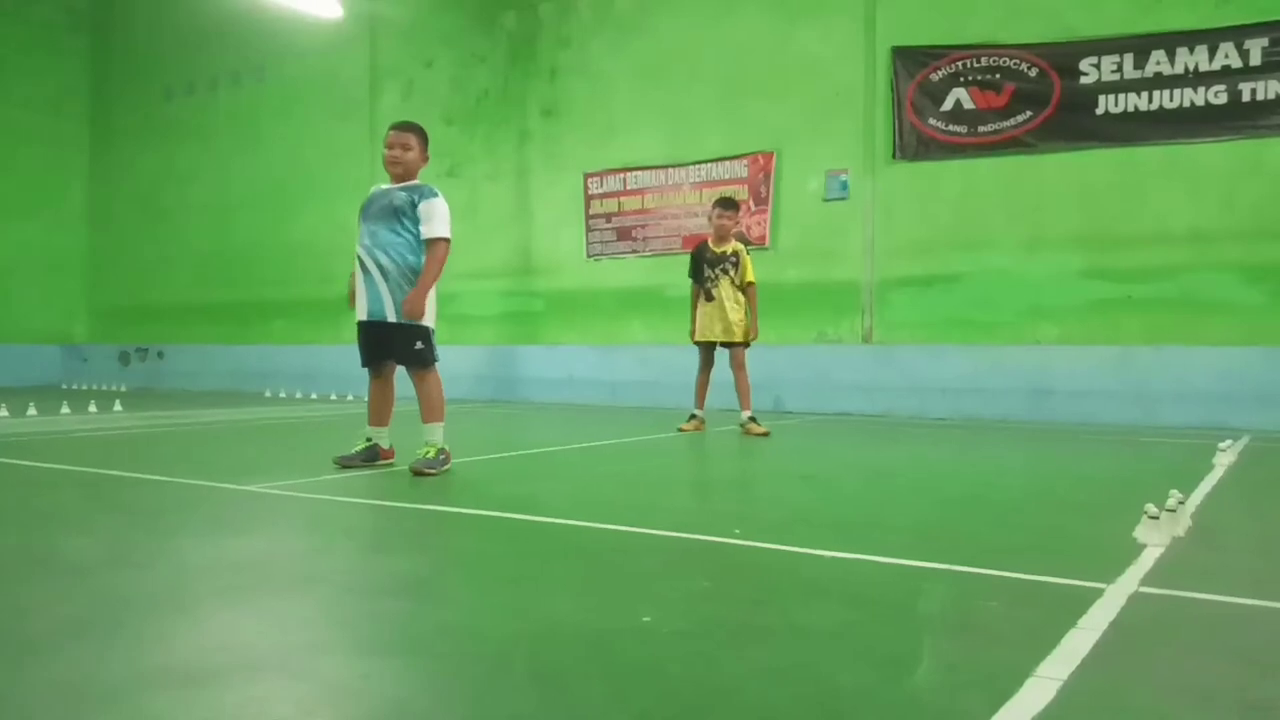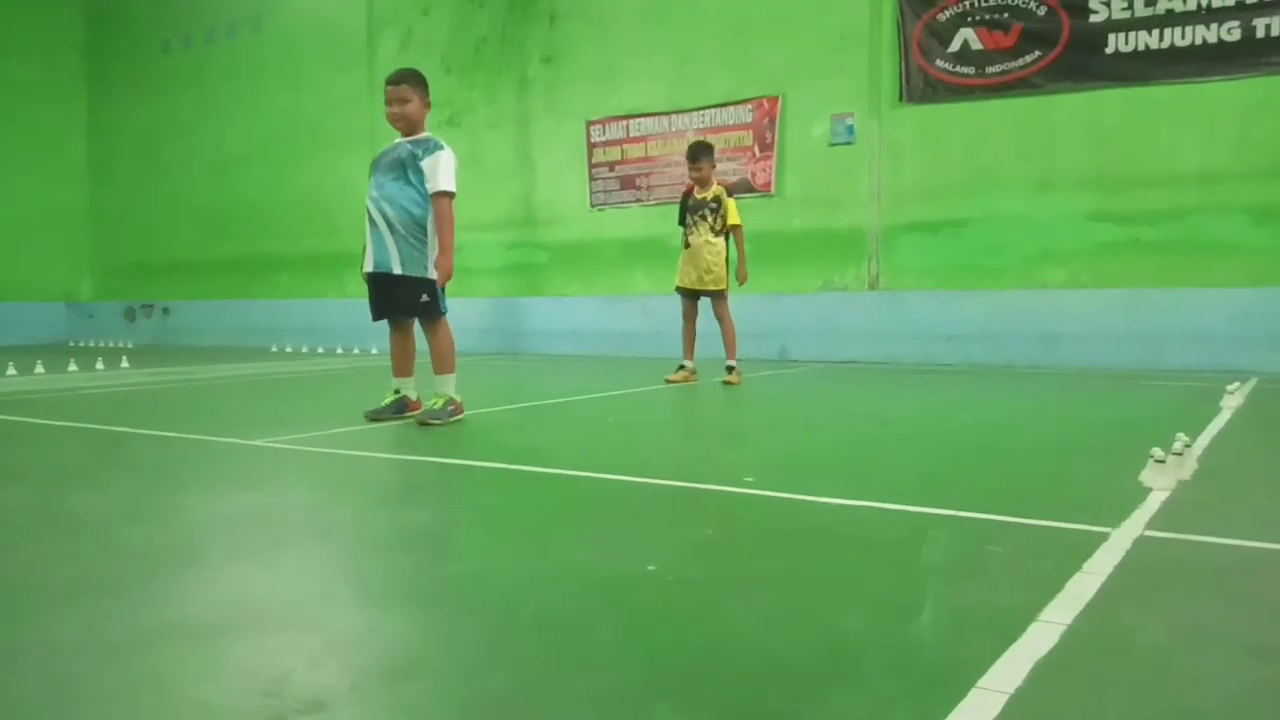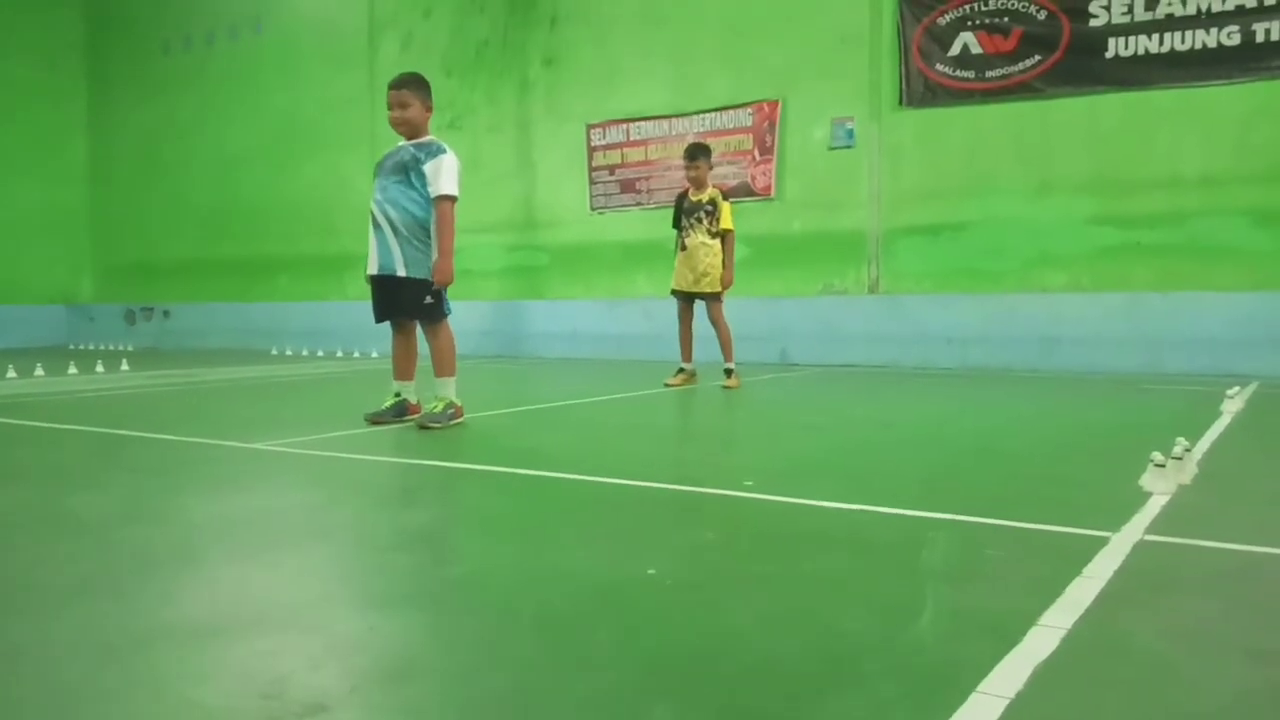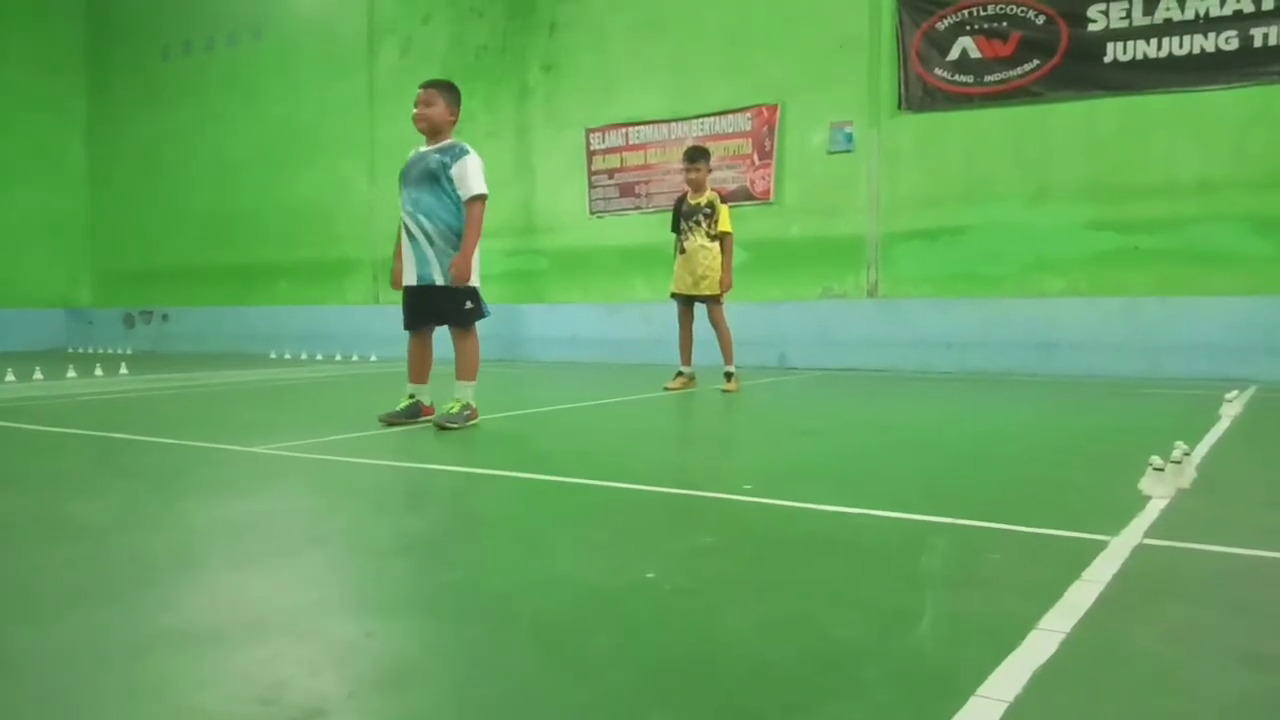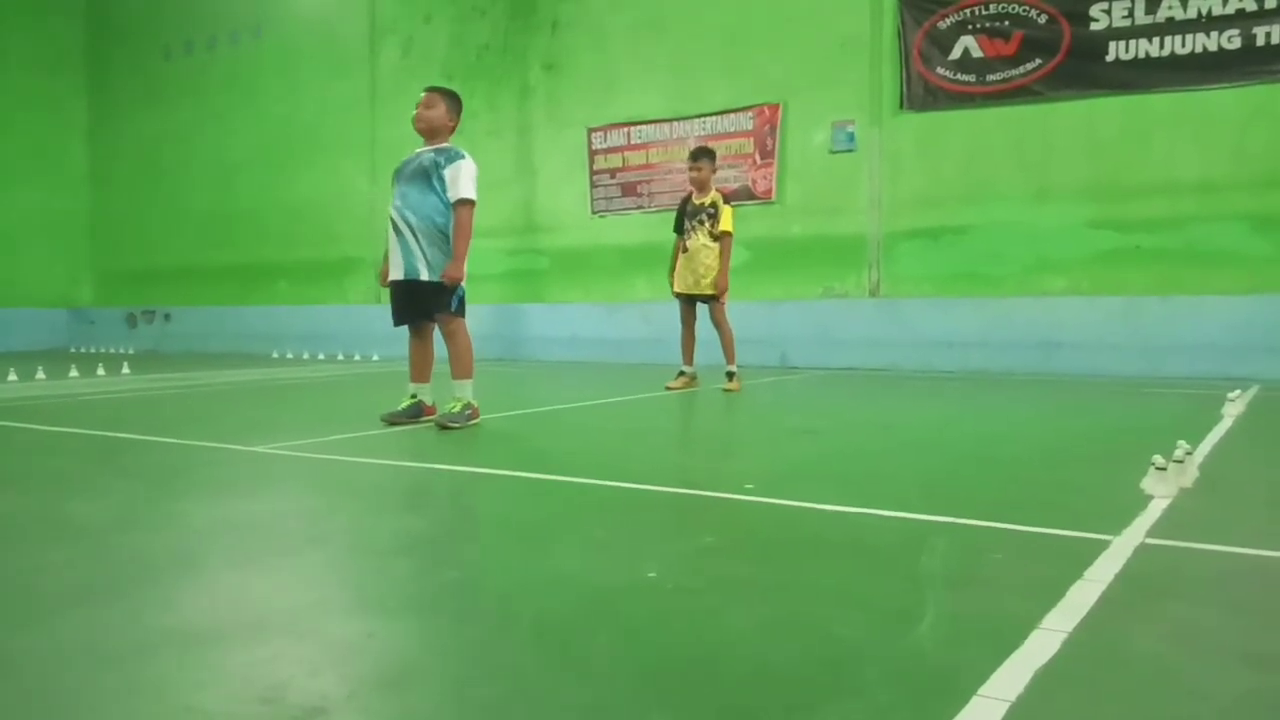
dt=1s
person 1, frame 1
left shoulder: (427, 197)
right shoulder: (374, 198)
left elbow: (438, 247)
left wrist: (420, 293)
right wrist: (354, 284)
left hip: (408, 304)
right hip: (371, 305)
left knee: (421, 368)
right knee: (378, 369)
left ankle: (436, 446)
right ankle: (378, 443)
person 1, frame 2
left shoulder: (434, 150)
right shoulder: (385, 155)
left elbow: (442, 203)
left wrist: (446, 254)
right wrist: (369, 255)
left hip: (418, 258)
right hip: (383, 259)
left knee: (433, 320)
right knee: (398, 323)
left ankle: (448, 397)
right ankle: (404, 395)
person 1, frame 3
left shoulder: (437, 154)
right shoulder: (389, 157)
left elbow: (444, 207)
left wrist: (445, 257)
right wrist: (373, 257)
left hip: (419, 260)
right hip: (386, 261)
left knee: (434, 322)
right knee: (400, 325)
left ankle: (448, 400)
right ankle: (405, 398)
person 1, frame 4
left shoulder: (461, 156)
right shoulder: (413, 160)
left elbow: (475, 206)
left wrist: (465, 256)
right wrist: (398, 260)
left hip: (450, 265)
right hip: (417, 267)
left knee: (462, 328)
right knee: (418, 331)
left ankle: (464, 402)
right ankle: (418, 400)
person 1, frame 5
left shoulder: (455, 159)
right shoulder: (408, 163)
left elbow: (463, 211)
left wrist: (457, 261)
right wrist: (388, 260)
left hip: (438, 264)
right hip: (406, 265)
left knee: (451, 323)
right knee: (417, 327)
left ankle: (465, 402)
right ankle: (420, 399)
person 2, frame 1
left shoulder: (740, 250)
right shoulder: (700, 250)
left elbow: (750, 286)
right elbow: (695, 287)
left wrist: (753, 320)
right wrist: (693, 320)
left hip: (734, 318)
right hip: (707, 317)
left knee: (738, 364)
right knee: (704, 364)
left ankle: (747, 417)
right ankle: (697, 415)
person 2, frame 2
left shoulder: (723, 194)
right shoulder: (687, 196)
left elbow: (736, 228)
left wrist: (742, 262)
left hip: (714, 265)
right hip: (689, 265)
left knee: (722, 313)
right knee: (688, 315)
left ankle: (732, 366)
right ankle: (688, 366)
person 2, frame 3
left shoulder: (718, 197)
right shoulder: (682, 199)
left elbow: (728, 233)
left wrist: (729, 268)
right wrist: (677, 263)
left hip: (710, 268)
right hip: (685, 268)
left knee: (716, 316)
right knee: (684, 317)
left ankle: (730, 369)
right ankle: (686, 369)
person 2, frame 4
left shoulder: (716, 200)
right shoulder: (681, 202)
left elbow: (726, 236)
left wrist: (727, 271)
right wrist: (676, 268)
left hip: (710, 271)
right hip: (685, 271)
left knee: (717, 318)
right knee: (684, 321)
left ankle: (730, 372)
right ankle: (685, 372)
person 2, frame 5
left shoulder: (720, 201)
right shoulder: (686, 202)
left elbow: (726, 237)
left wrist: (723, 273)
right wrist: (672, 271)
left hip: (711, 272)
right hip: (686, 272)
left knee: (718, 318)
right knee: (686, 321)
left ankle: (732, 372)
right ankle: (687, 372)
